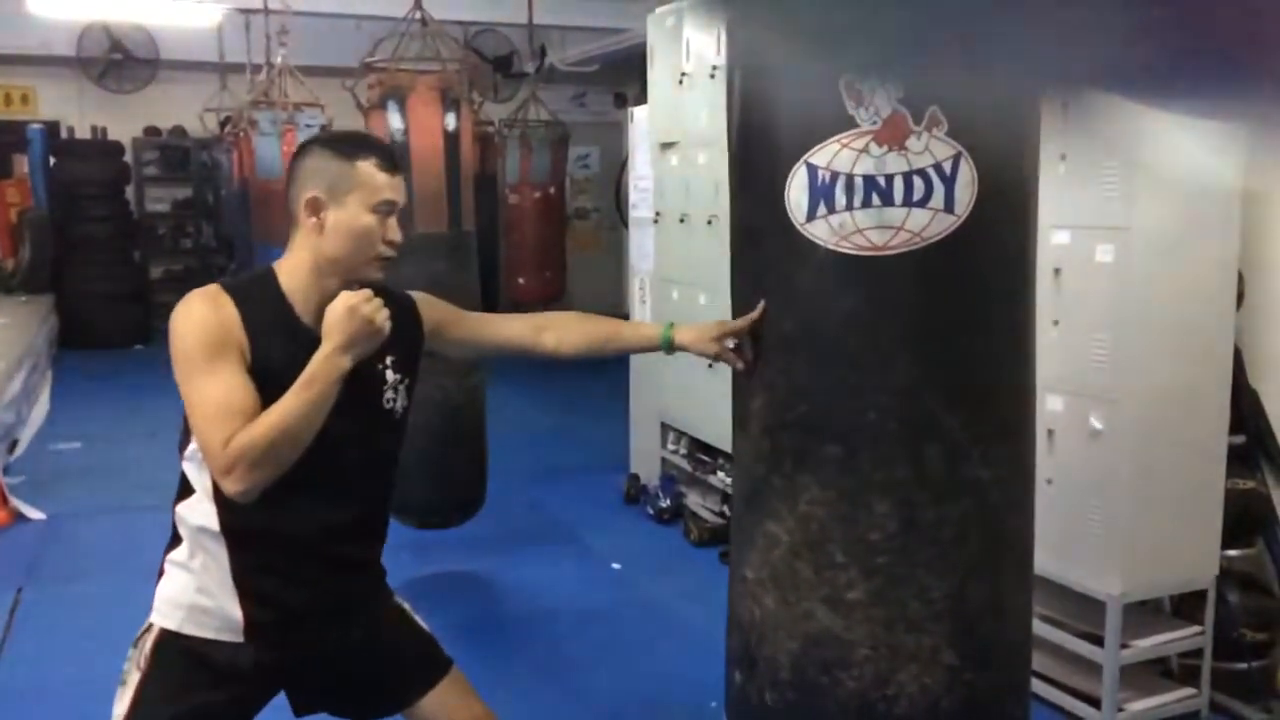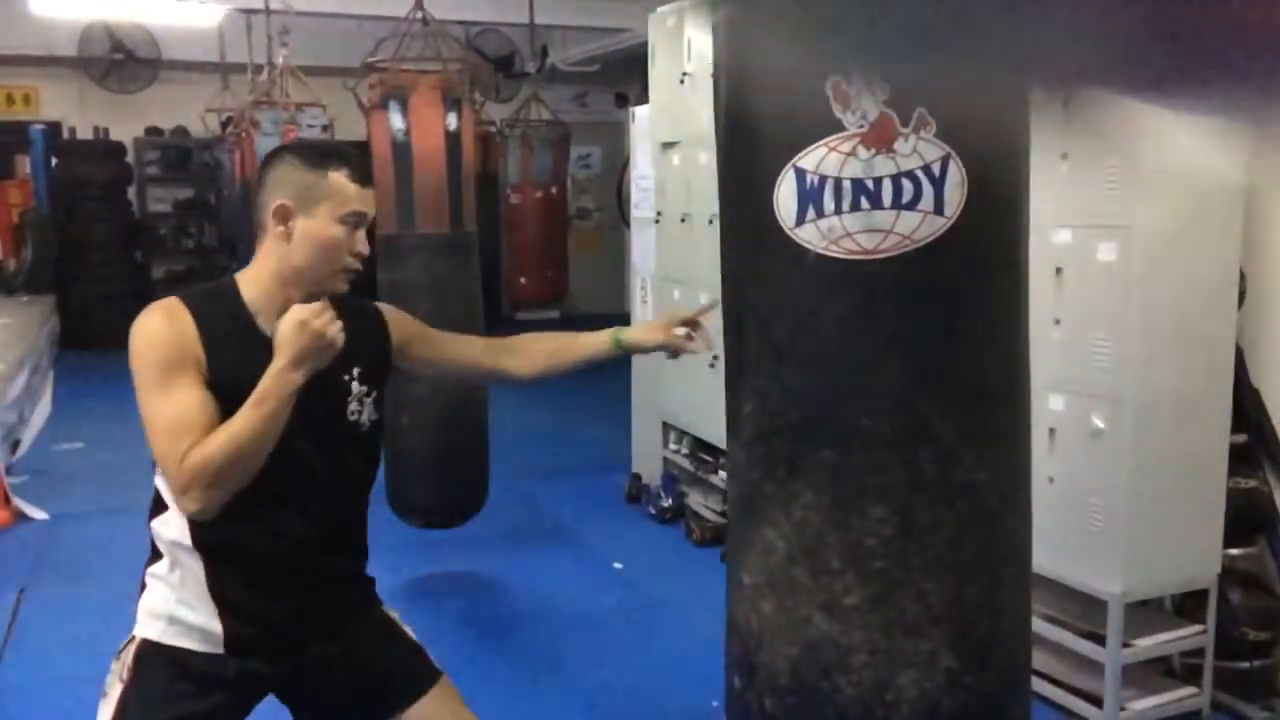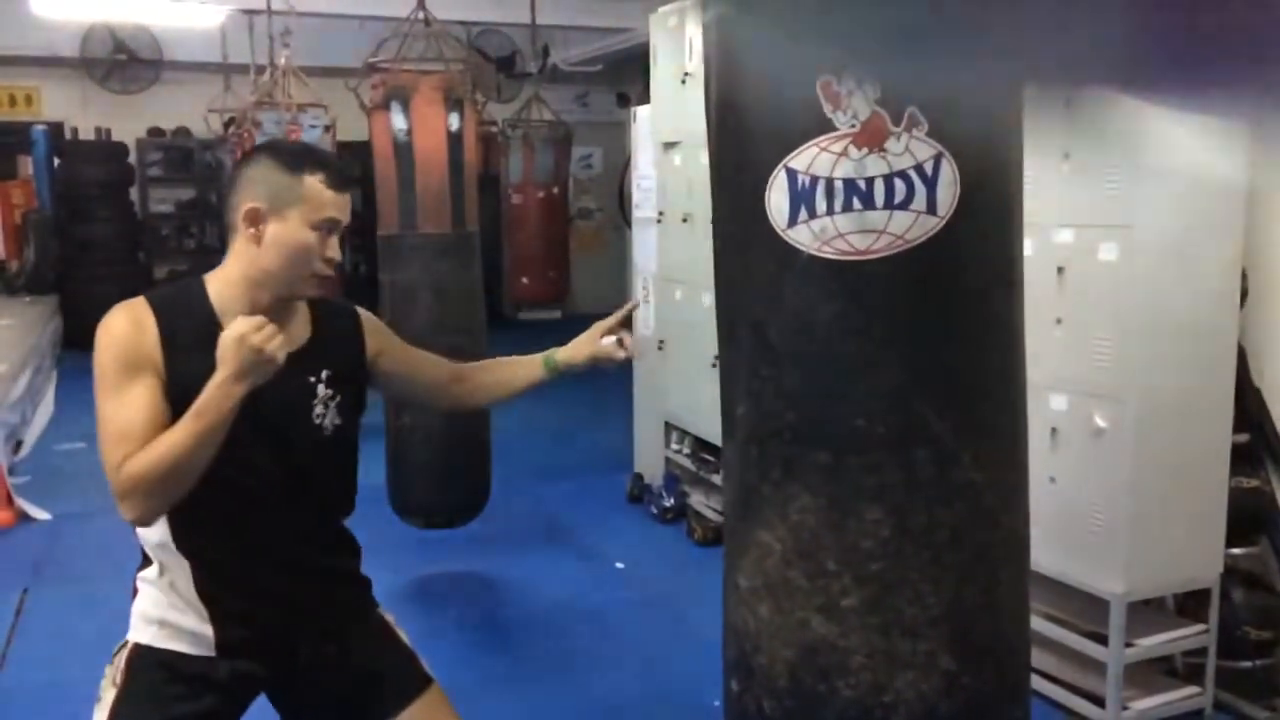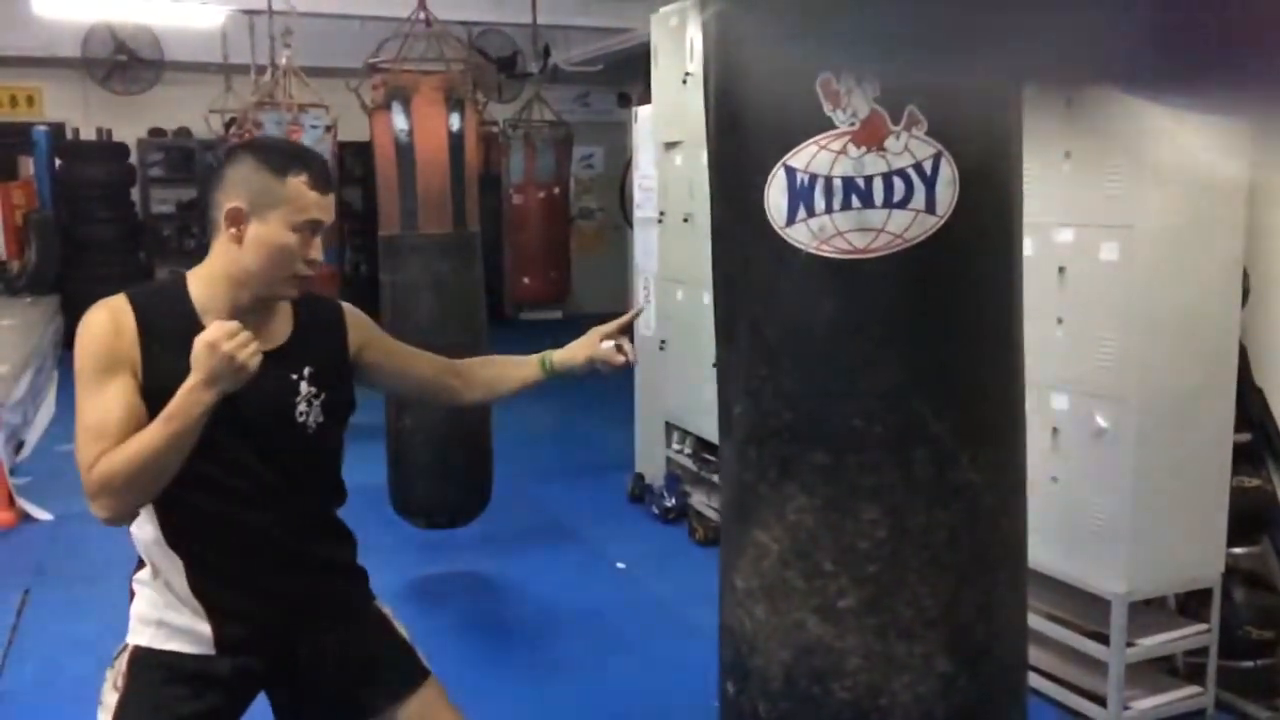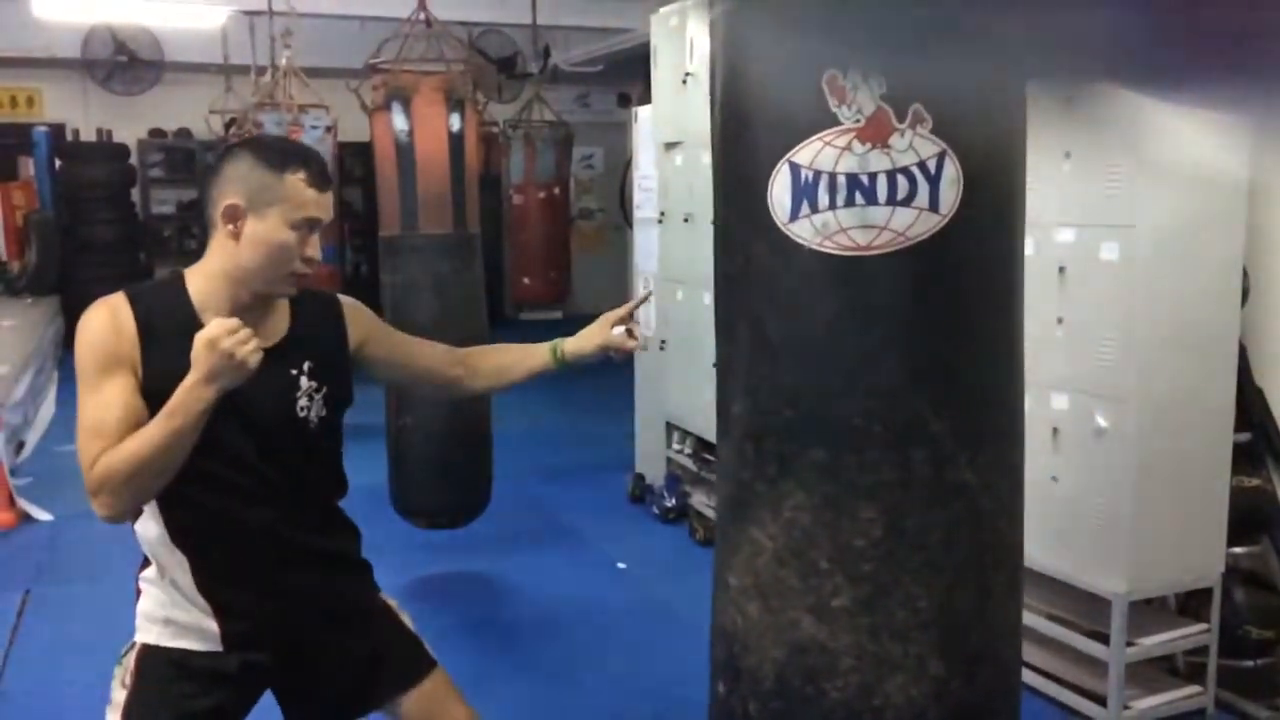
dt=0.3s
person 1, frame 1
left shoulder: (405, 316)
right shoulder: (213, 315)
left elbow: (543, 332)
right elbow: (241, 472)
left wrist: (676, 336)
right wrist: (337, 354)
left hip: (348, 598)
right hip: (218, 614)
person 1, frame 2
left shoulder: (374, 327)
right shoulder: (174, 328)
left elbow: (506, 356)
right elbow: (197, 491)
left wrist: (631, 337)
right wrist: (291, 369)
left hip: (334, 606)
right hip: (200, 626)
person 1, frame 3
left shoulder: (350, 331)
right shoulder: (140, 328)
left elbow: (460, 384)
right elbow: (138, 497)
left wrist: (568, 356)
right wrist: (231, 382)
left hip: (328, 608)
right hip: (191, 625)
person 1, frame 4
left shoulder: (335, 327)
right shoulder: (122, 326)
left elbow: (456, 381)
right elbow: (109, 498)
left wrist: (564, 359)
right wrist: (203, 388)
left hip: (326, 603)
right hip: (189, 625)
person 1, frame 5
left shoulder: (335, 321)
right shoulder: (121, 325)
left elbow: (460, 368)
right elbow: (111, 495)
left wrist: (573, 346)
right wrist: (203, 385)
left hip: (331, 596)
right hip: (195, 621)
